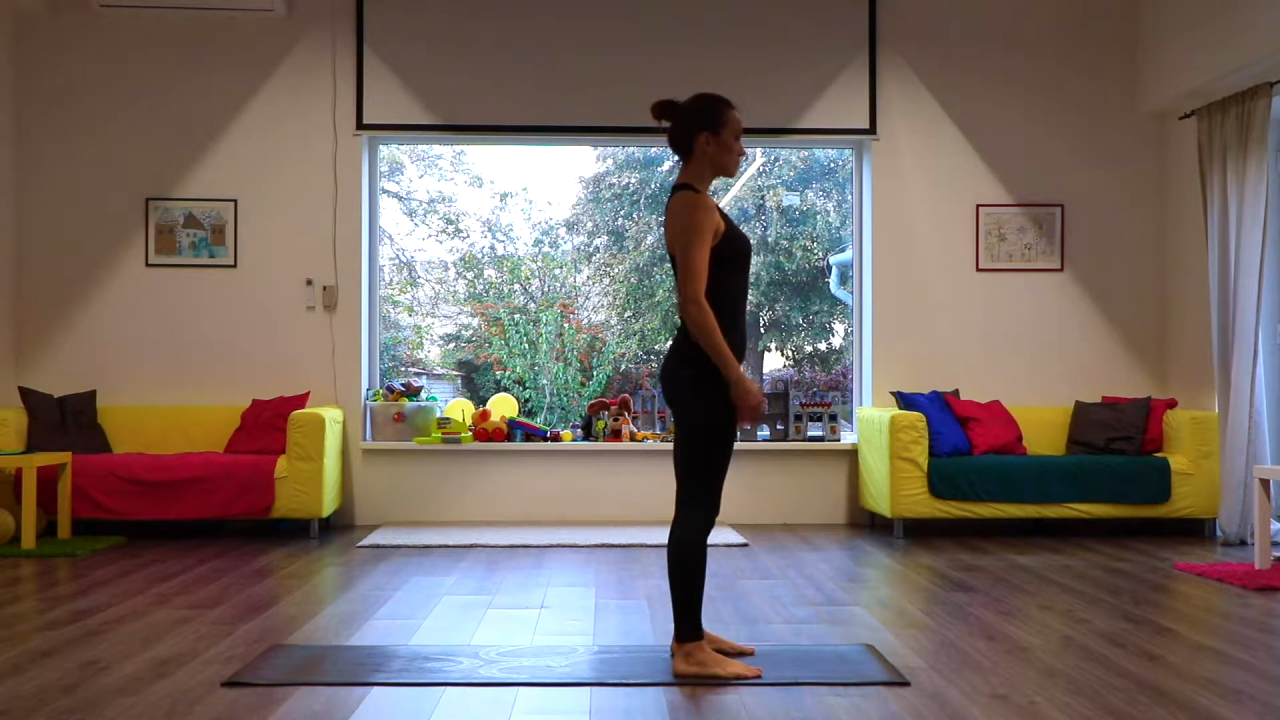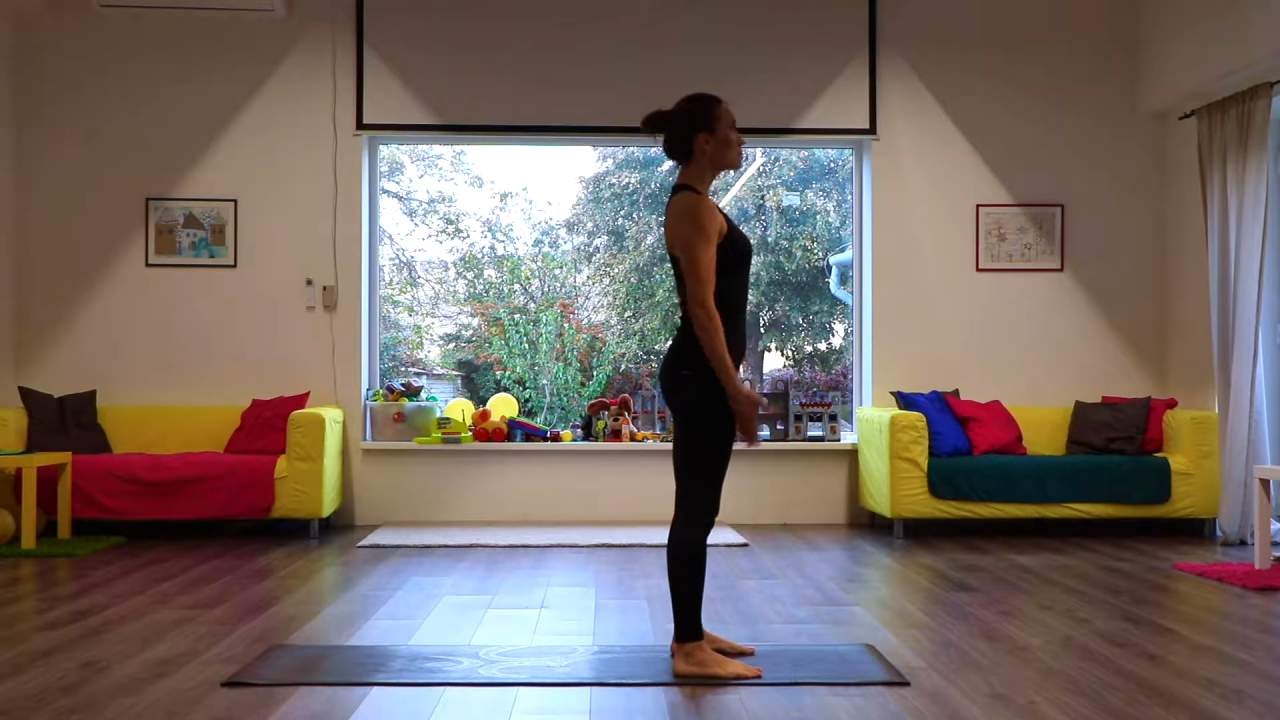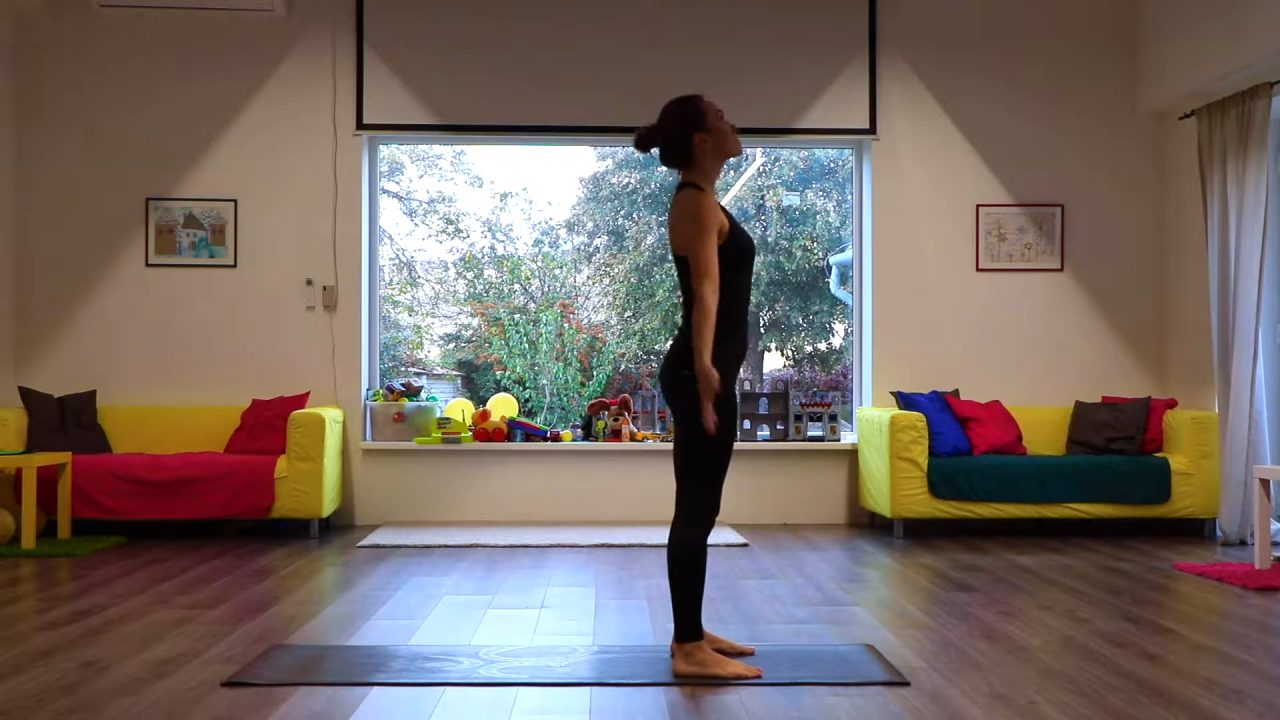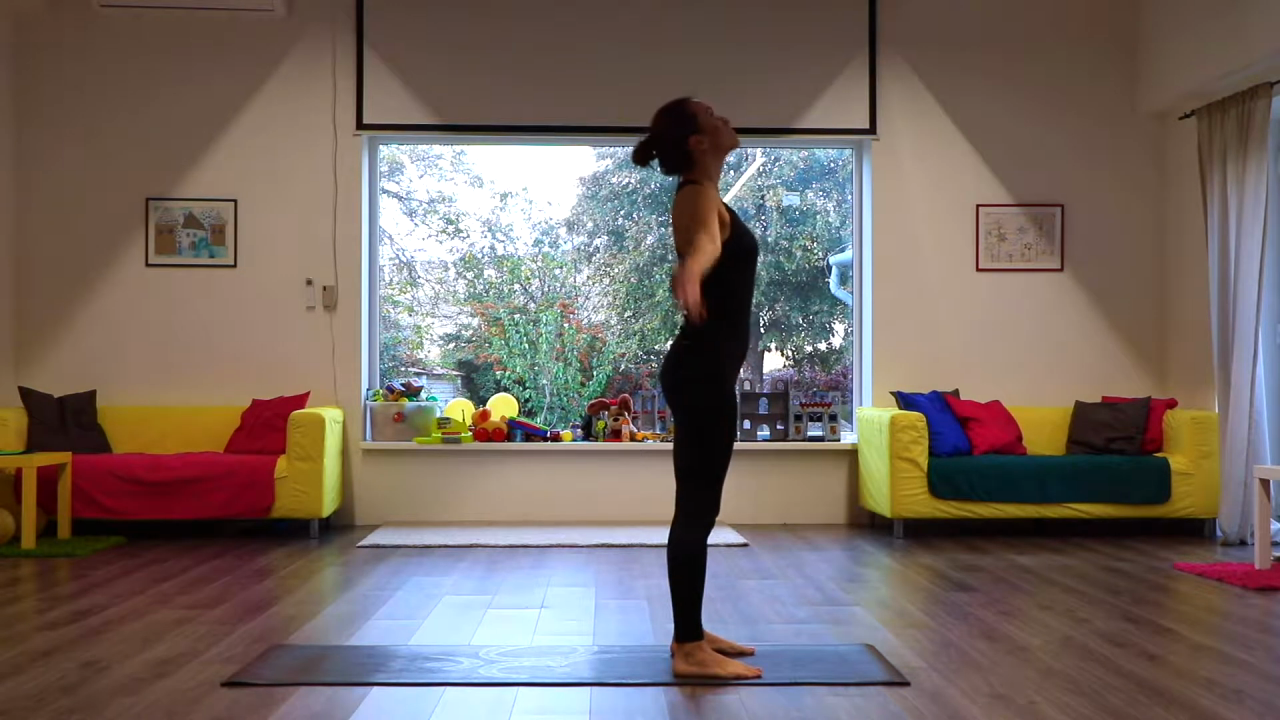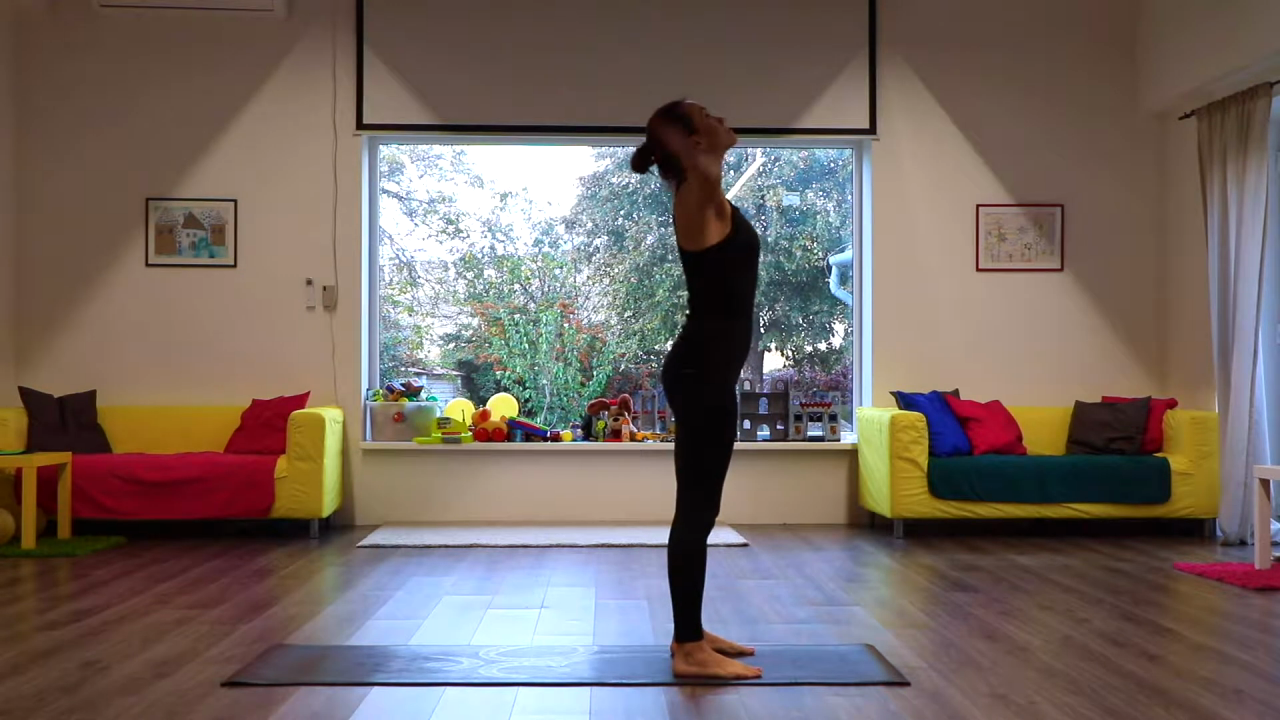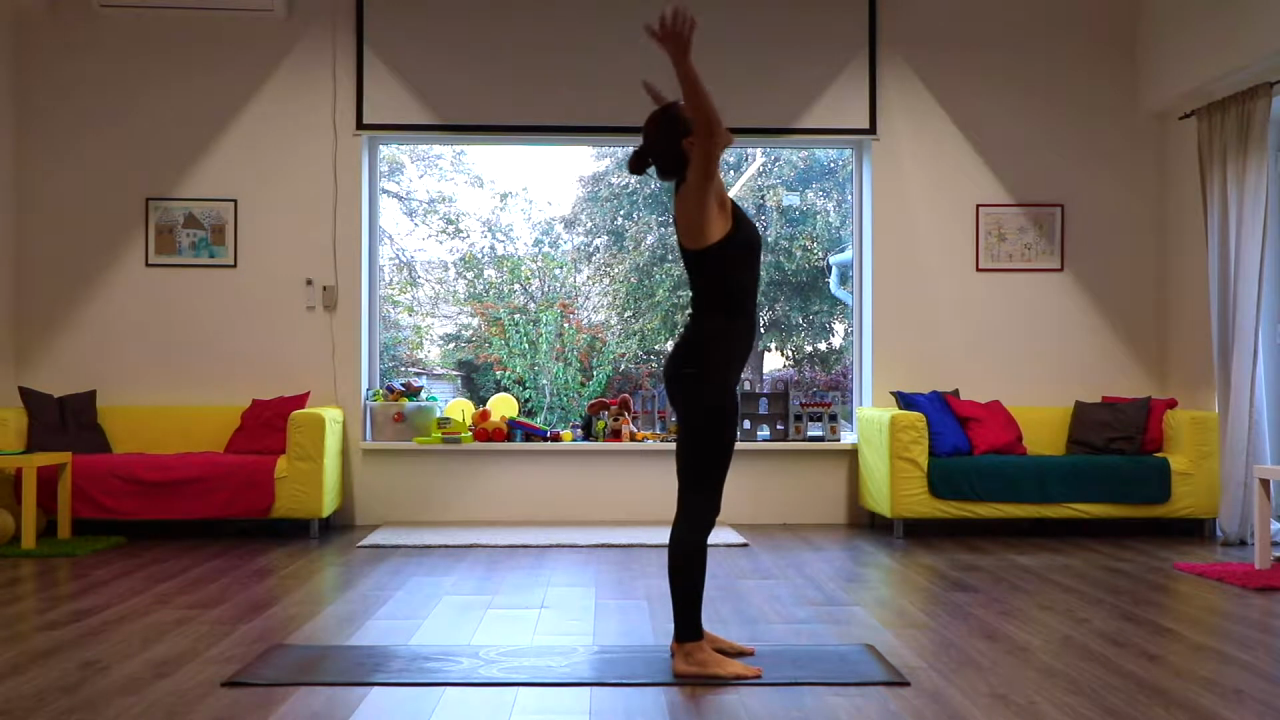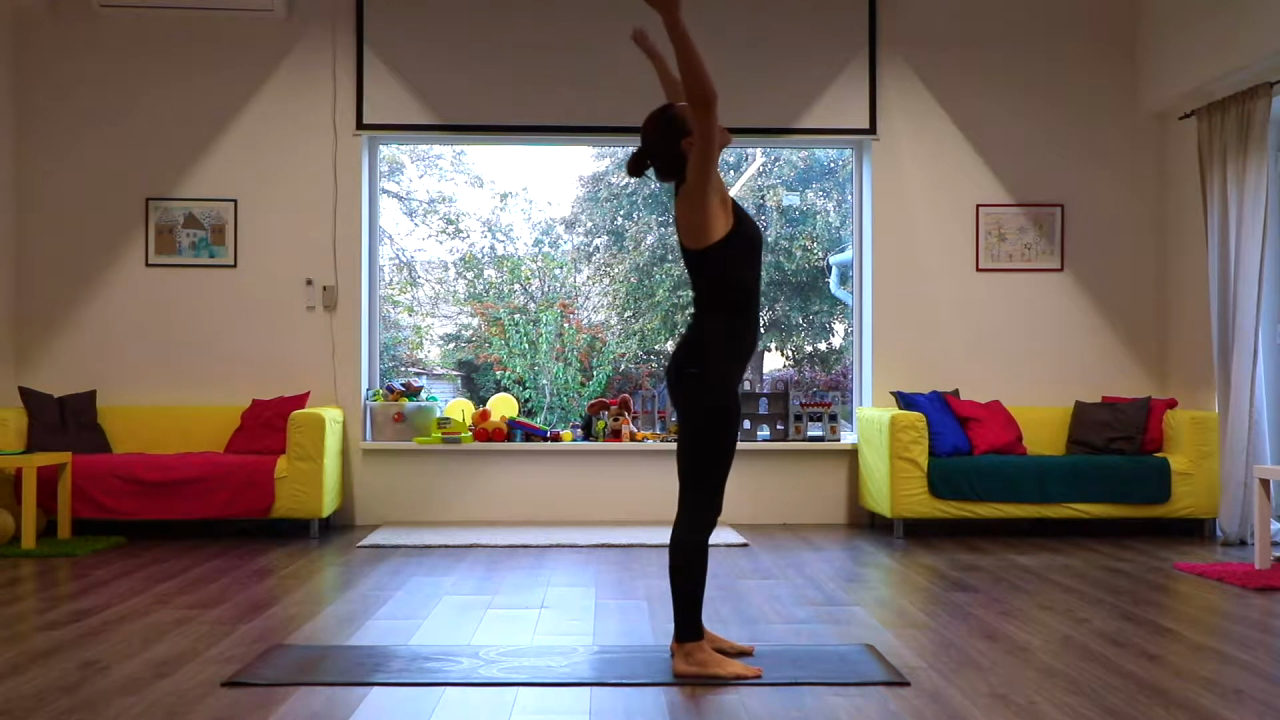
dt=0.2s
person 1, frame 1
left shoulder: (695, 202)
right shoulder: (693, 204)
right elbow: (694, 304)
left wrist: (730, 375)
right wrist: (737, 378)
left hip: (704, 371)
right hip: (702, 375)
left knee: (698, 508)
right knee: (696, 510)
left ankle: (691, 634)
right ankle: (689, 649)
person 1, frame 2
left shoulder: (696, 202)
right shoulder: (695, 205)
right elbow: (701, 306)
left wrist: (731, 382)
right wrist: (734, 385)
left hip: (704, 372)
right hip: (702, 376)
left knee: (698, 507)
right knee: (696, 510)
left ankle: (690, 634)
right ankle: (688, 649)
person 1, frame 3
left shoulder: (698, 199)
right shoulder: (697, 202)
right elbow: (706, 290)
right wrist: (704, 364)
left hip: (705, 368)
right hip: (700, 370)
left knee: (698, 509)
right knee: (696, 510)
left ankle: (691, 633)
right ankle: (689, 649)
person 1, frame 4
left shoulder: (702, 195)
right shoulder: (699, 197)
right elbow: (704, 248)
right wrist: (689, 282)
left hip: (710, 369)
right hip: (706, 370)
left knee: (698, 508)
right knee: (697, 509)
left ankle: (692, 633)
right ankle: (690, 649)
person 1, frame 5
left shoulder: (705, 194)
right shoulder: (701, 195)
right elbow: (701, 174)
right wrist: (685, 149)
left hip: (706, 367)
right hip: (705, 369)
left knee: (698, 508)
right knee: (697, 510)
left ankle: (691, 633)
right ankle: (690, 650)
person 1, frame 6
left shoulder: (703, 194)
right shoulder: (702, 195)
left elbow: (699, 127)
right elbow: (708, 123)
left wrist: (663, 102)
right wrist: (679, 62)
left hip: (709, 366)
right hip: (707, 369)
left knee: (699, 505)
right knee: (697, 507)
left ankle: (691, 631)
right ankle: (689, 649)
person 1, frame 7
left shoulder: (703, 191)
right shoulder: (701, 192)
left elbow: (689, 104)
right elbow: (702, 100)
left hip: (708, 368)
right hip: (709, 371)
left knee: (700, 507)
right knee: (698, 509)
left ankle: (692, 632)
right ankle: (690, 650)
